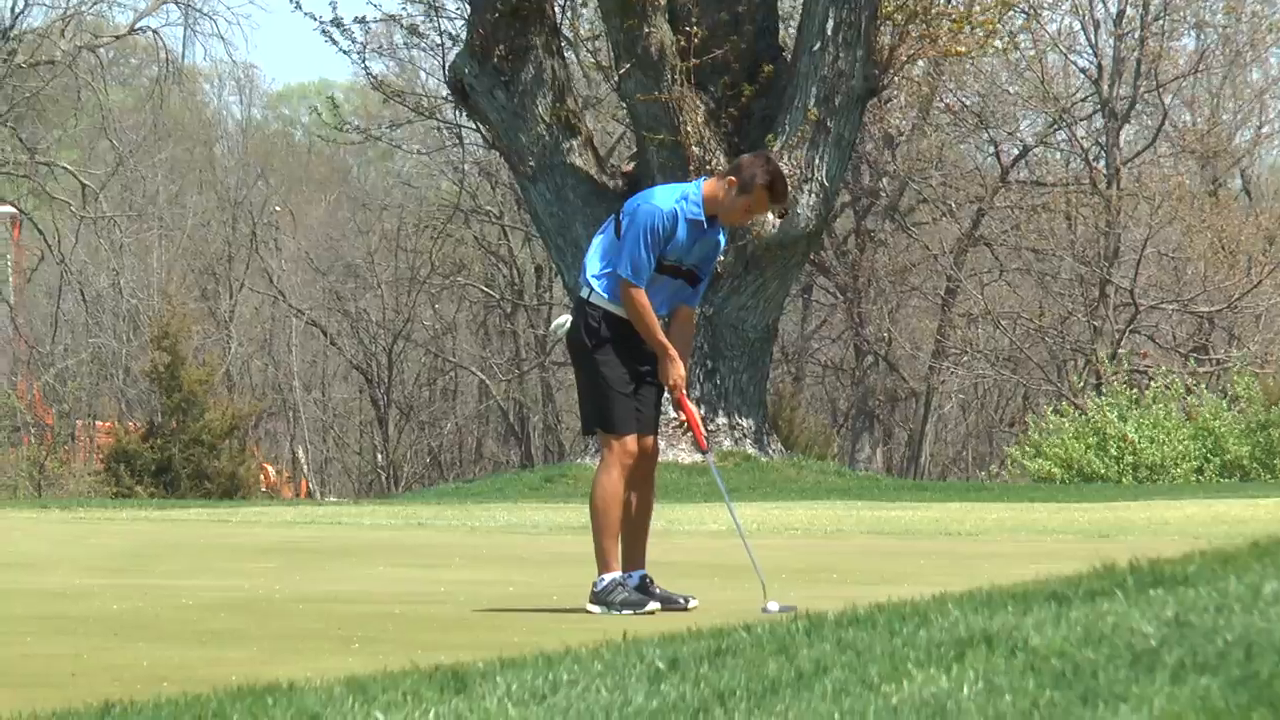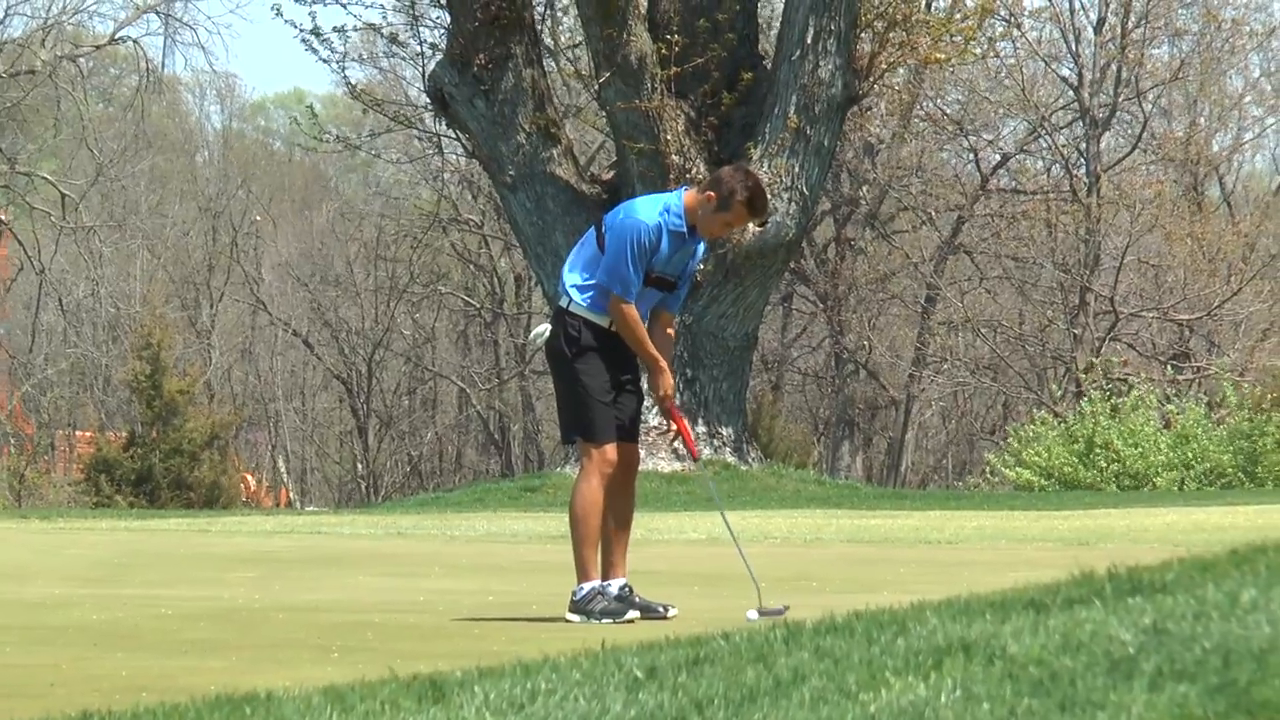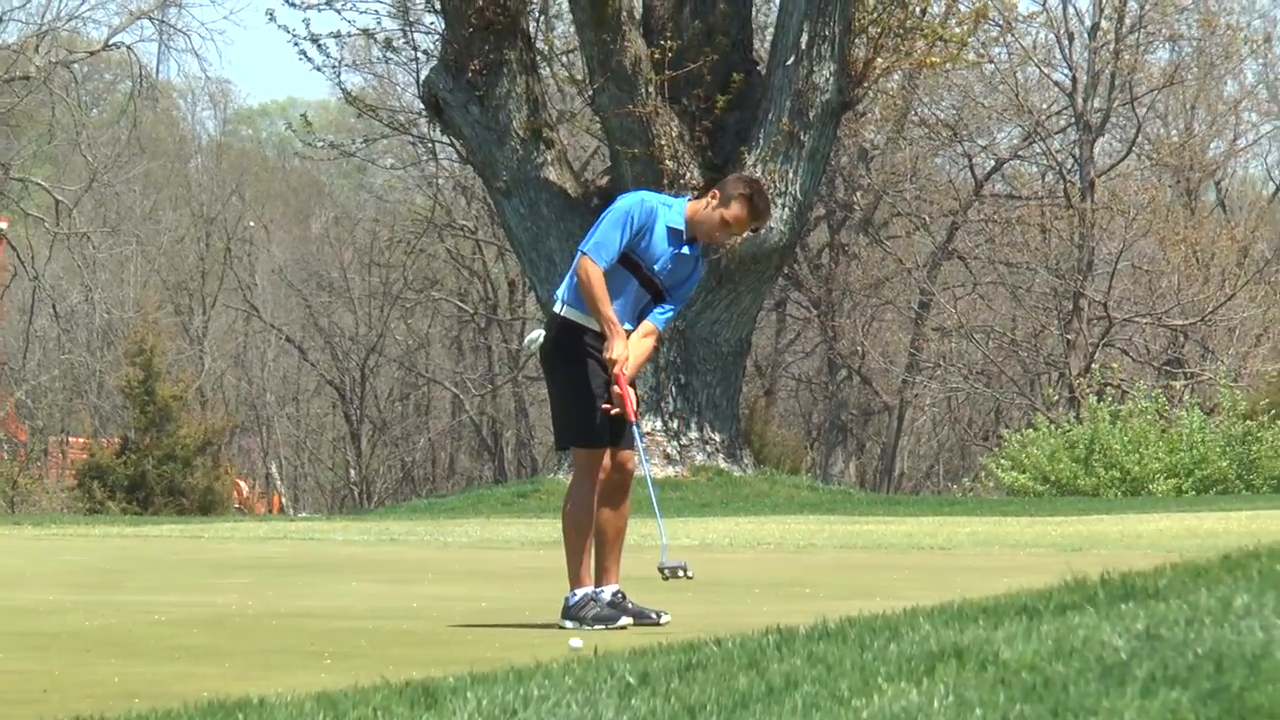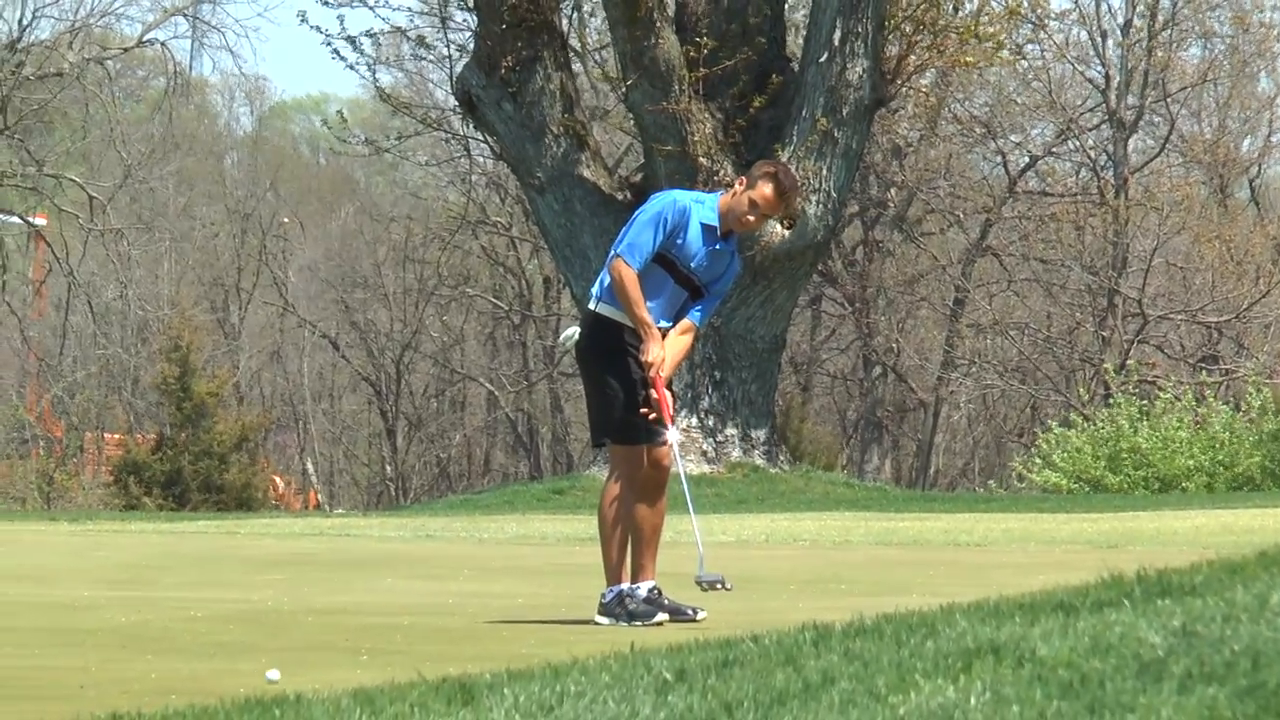
dt=1s
person 1, frame 1
left shoulder: (714, 236)
right shoulder: (658, 208)
left elbow: (684, 310)
right elbow: (630, 288)
left wrist: (680, 381)
right wrist: (668, 355)
left hip: (643, 334)
right hip: (602, 326)
left knee: (646, 455)
right knee: (621, 451)
left ankle: (636, 578)
right ankle: (607, 584)
person 1, frame 2
left shoulder: (694, 243)
right shoulder: (641, 220)
left elbow: (663, 316)
right elbow: (620, 303)
left wrist: (667, 388)
right wrist: (658, 368)
left hip: (621, 340)
right hip: (581, 333)
left knee: (626, 463)
right knee: (601, 459)
left ankle: (615, 586)
right ankle: (586, 592)
person 1, frame 3
left shoulder: (692, 266)
right shoulder: (642, 207)
left elbow: (649, 330)
right elbow: (587, 265)
left wrist: (625, 378)
right wrist: (613, 334)
left hip: (616, 348)
right hip: (575, 335)
left knee: (621, 467)
right knee: (592, 467)
left ankle: (607, 591)
right ankle: (579, 597)
person 1, frame 4
left shoulder: (729, 262)
right shoulder: (674, 206)
left elbow: (687, 326)
right elbow: (621, 266)
left wrist: (663, 379)
right wrist: (650, 336)
left hip: (653, 346)
right hip: (612, 331)
left knee: (657, 464)
right knee: (629, 461)
left ankle: (644, 588)
right ankle: (614, 594)
